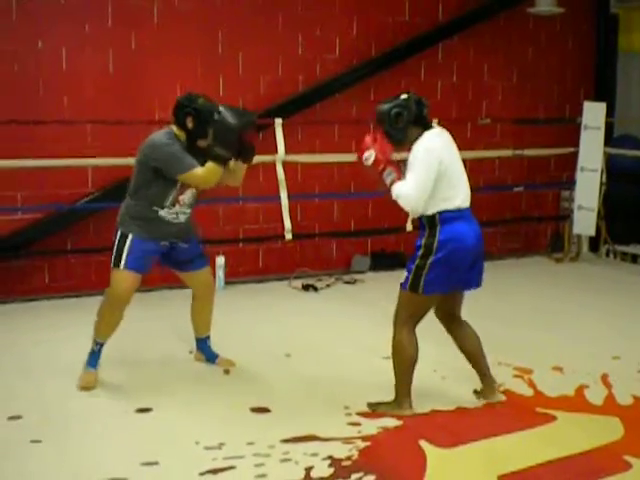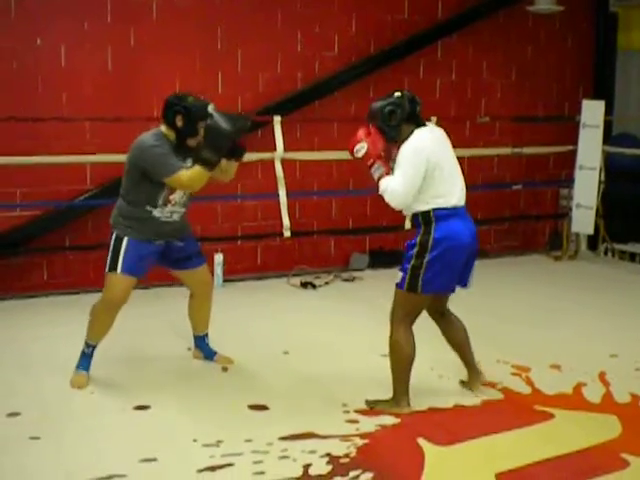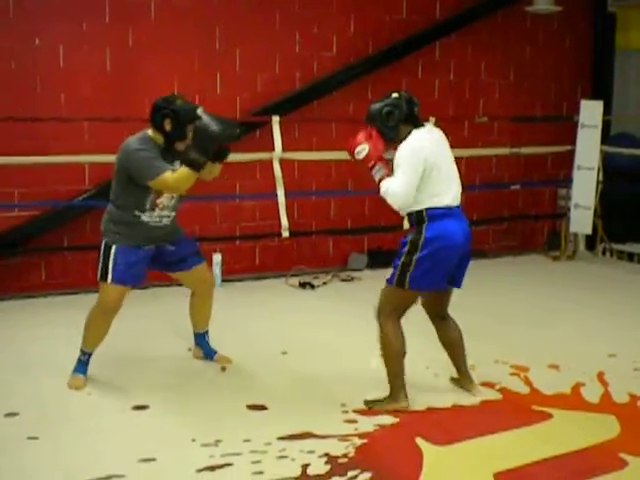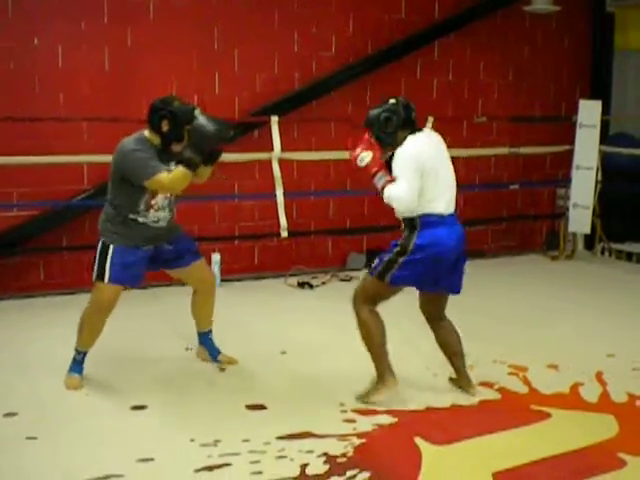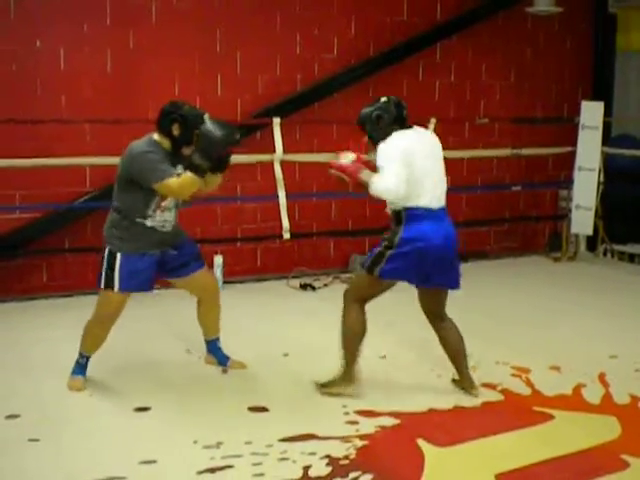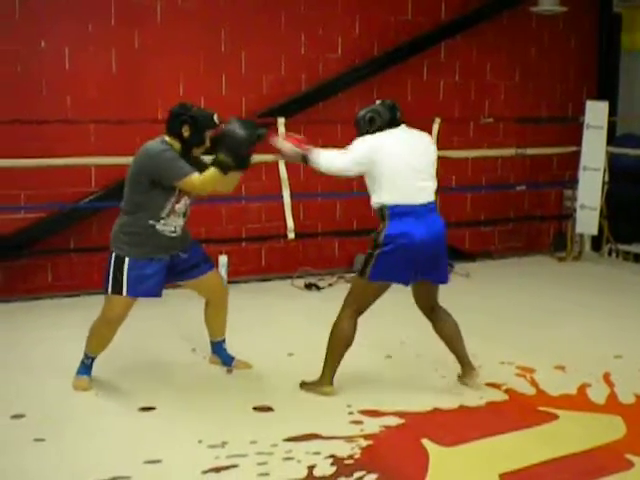
dt=0.1s
person 1, frame 1
left shoulder: (426, 148)
right shoulder: (437, 135)
left elbow: (413, 201)
left wrist: (384, 166)
right wrist: (387, 161)
left hip: (443, 238)
right hip: (466, 232)
left knee: (404, 322)
right knee: (450, 317)
left ankle: (402, 401)
right ankle: (488, 384)
person 1, frame 2
left shoulder: (415, 146)
right shoulder: (433, 133)
left elbow: (397, 197)
left wrist: (374, 159)
right wrist: (379, 154)
left hip: (438, 235)
right hip: (462, 229)
left knee: (401, 320)
right knee: (438, 309)
left ankle: (400, 400)
right ankle: (473, 374)
person 1, frame 3
left shoulder: (412, 146)
right shoulder: (432, 134)
left elbow: (398, 197)
left wrist: (374, 162)
right wrist: (378, 156)
left hip: (431, 235)
right hip: (456, 229)
left knee: (387, 314)
right knee: (437, 311)
left ankle: (397, 395)
right ankle: (465, 377)
person 1, frame 4
left shoulder: (407, 151)
right shoulder: (432, 139)
left elbow: (404, 202)
left wrist: (376, 174)
right wrist: (381, 162)
left hip: (423, 239)
right hip: (452, 235)
left knee: (363, 299)
right knee: (434, 314)
left ankle: (384, 377)
right ankle: (464, 379)
person 1, frame 5
left shoulder: (392, 146)
right shoulder: (427, 138)
left elbow: (393, 189)
left wrist: (358, 172)
right wrist: (365, 169)
left hip: (410, 234)
right hip: (443, 231)
left knee: (353, 298)
right knee: (436, 313)
left ankle: (348, 378)
right ankle: (466, 379)
person 1, frame 6
left shoulder: (372, 145)
right shoulder: (425, 139)
left elbow: (338, 163)
left wrist: (299, 149)
left hip: (399, 232)
right hip: (433, 226)
left knee: (352, 308)
right knee: (430, 305)
left ankle: (325, 380)
right ankle: (467, 368)
person 2, frame 1
left shoulder: (199, 145)
right shoulder: (161, 145)
left elbow: (234, 180)
right elbow: (203, 179)
left wrist: (242, 148)
right wrist: (224, 145)
left hip: (180, 232)
right hip: (139, 230)
left knee: (205, 287)
right knee: (119, 295)
left ankle: (203, 349)
right ankle: (93, 358)
person 2, frame 2
left shoulder: (191, 143)
right shoulder: (149, 147)
left elbow: (225, 175)
right elbow: (189, 183)
left wrist: (233, 148)
right wrist: (212, 149)
left hip: (174, 231)
right hip: (134, 232)
left knee: (204, 285)
right knee: (113, 298)
left ankle: (202, 347)
right ankle: (84, 359)
person 2, frame 3
left shoulder: (178, 147)
right shoulder: (136, 150)
left elbow: (209, 174)
right elbow: (175, 185)
left wrist: (217, 150)
right wrist: (201, 151)
left hip: (166, 235)
right hip: (125, 237)
left knee: (204, 283)
right knee: (108, 304)
left ankle: (202, 346)
right ankle: (81, 363)
person 2, frame 4
left shoulder: (171, 148)
right shoulder: (131, 151)
left elbow: (201, 176)
right elbow: (170, 185)
left wrist: (210, 151)
right wrist: (196, 150)
left hip: (164, 234)
right hip: (123, 238)
left knee: (206, 280)
right knee: (100, 305)
left ankle: (207, 346)
right ankle: (77, 363)
person 2, frame 5
left shoulder: (179, 153)
right shoulder: (141, 154)
left elbow: (208, 186)
right elbow: (178, 190)
left wrist: (219, 158)
right wrist: (204, 156)
left hip: (169, 240)
right hip: (129, 244)
left knee: (210, 289)
right knee: (107, 313)
left ankle: (215, 352)
right ankle: (80, 365)
person 2, frame 6
left shoulder: (188, 155)
right shoulder: (155, 154)
left elbow: (221, 187)
right elbow: (200, 185)
left wrist: (240, 160)
right wrist: (230, 156)
left hip: (177, 245)
right hip: (136, 249)
left knee: (218, 291)
right knee: (113, 315)
left ankle: (219, 352)
right ankle: (86, 365)
